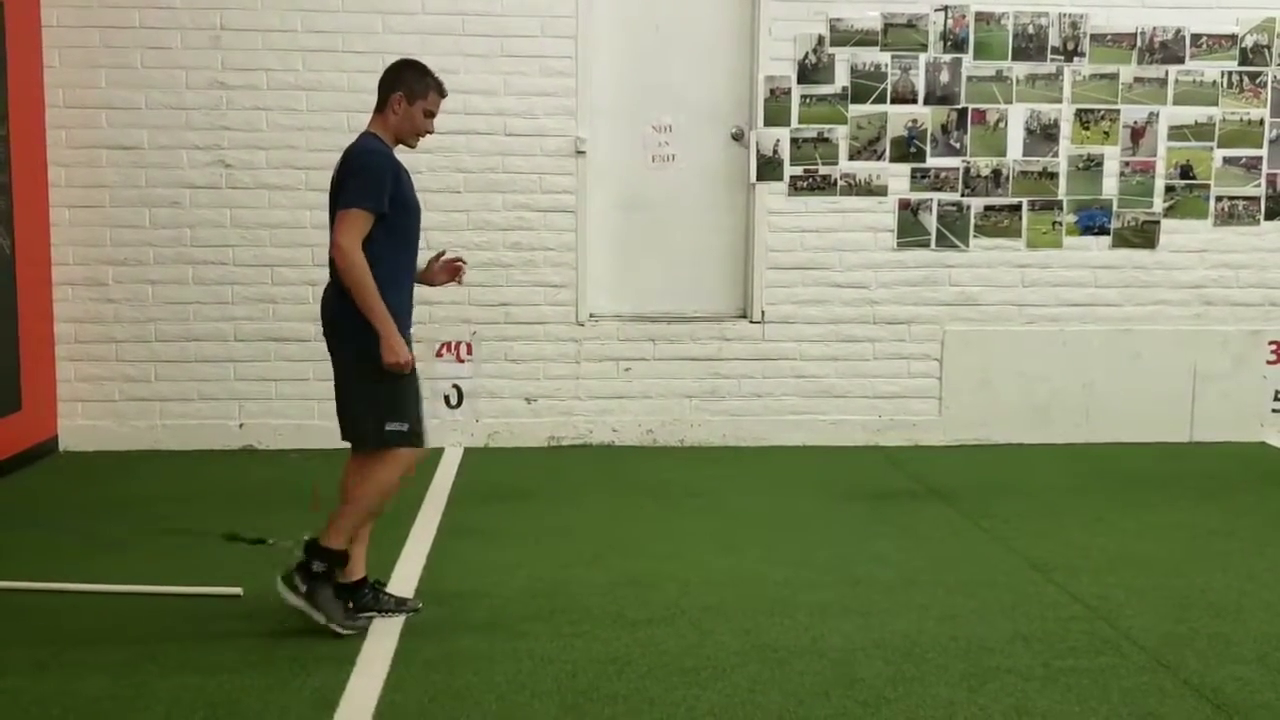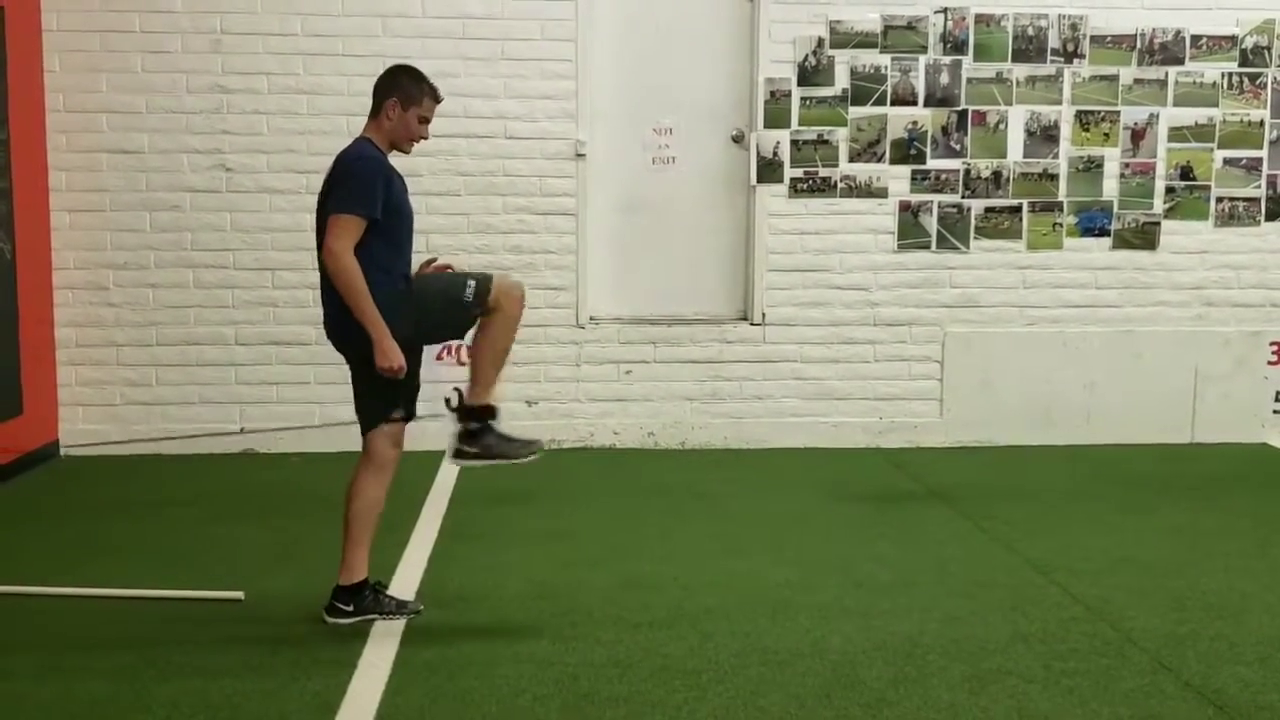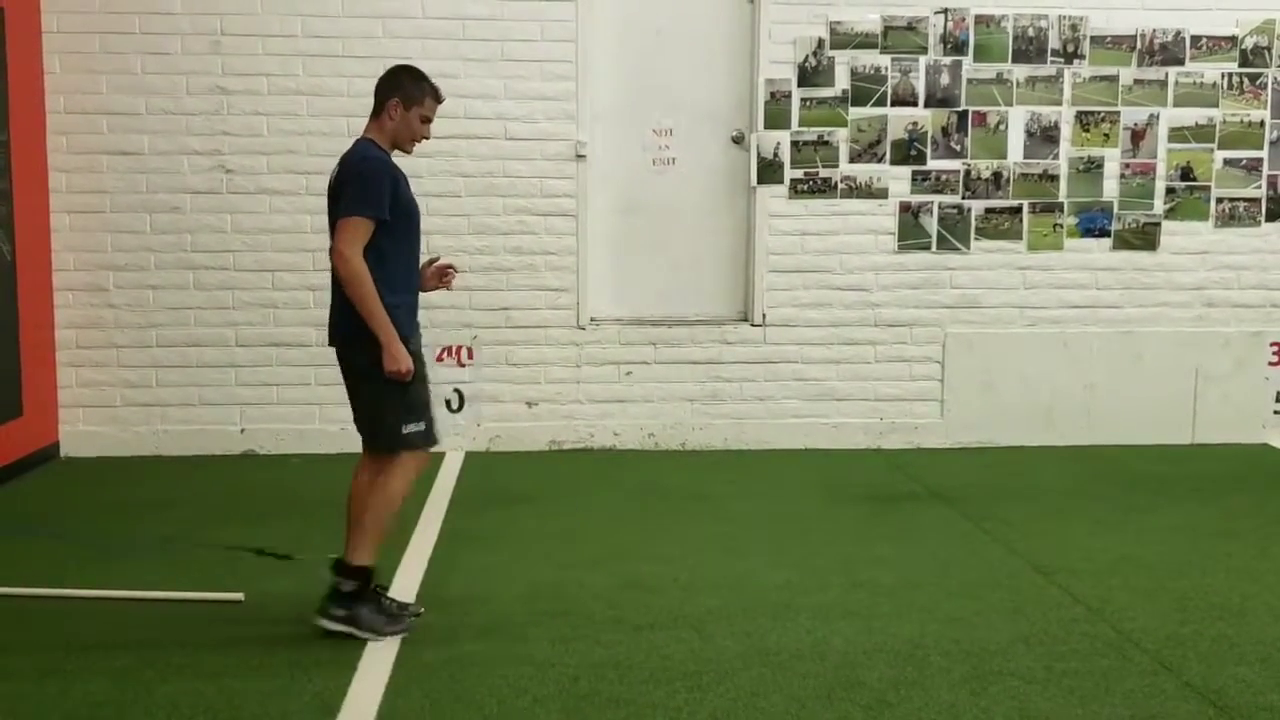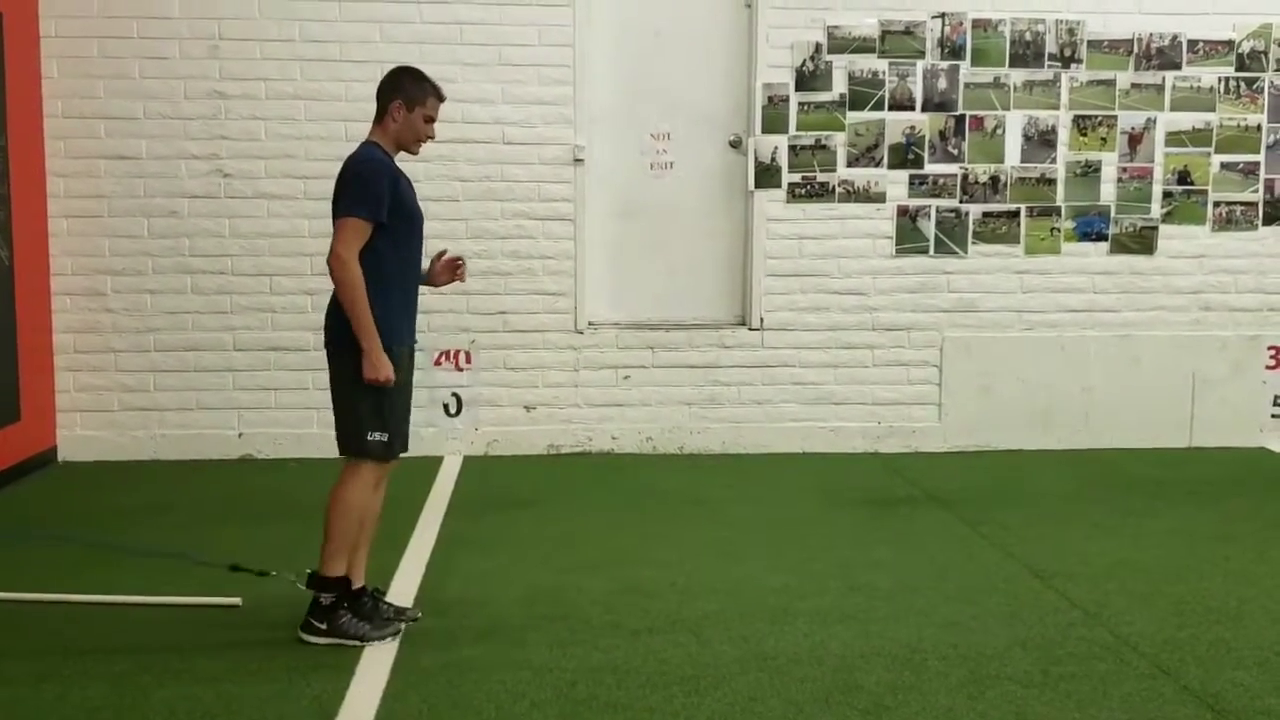
dt=0.4s
person 1, frame 1
left shoulder: (377, 160)
right shoulder: (370, 160)
right elbow: (346, 249)
left wrist: (422, 275)
right wrist: (389, 332)
left hip: (371, 330)
right hip: (368, 333)
left knee: (375, 453)
right knee: (398, 452)
left ankle: (352, 585)
right ankle: (314, 569)
person 1, frame 2
left shoulder: (371, 166)
right shoulder: (362, 165)
right elbow: (337, 253)
left wrist: (413, 281)
right wrist: (383, 338)
left hip: (380, 315)
right hip: (377, 317)
left knee: (383, 448)
right knee: (507, 295)
left ankle: (352, 590)
right ankle: (476, 426)
person 1, frame 3
left shoulder: (373, 168)
right shoulder: (371, 169)
right elbow: (347, 256)
left wrist: (414, 279)
right wrist: (389, 341)
left hip: (375, 333)
right hip: (371, 340)
left knee: (385, 457)
right knee: (406, 456)
left ankle: (356, 588)
right ankle: (351, 591)
person 1, frame 4
left shoulder: (384, 171)
right shoulder: (370, 169)
right elbow: (343, 259)
left wrist: (427, 275)
right wrist: (372, 349)
left hip: (386, 340)
right hip: (369, 344)
left knee: (376, 465)
right knee: (367, 465)
left ankle: (354, 593)
right ankle: (326, 604)
